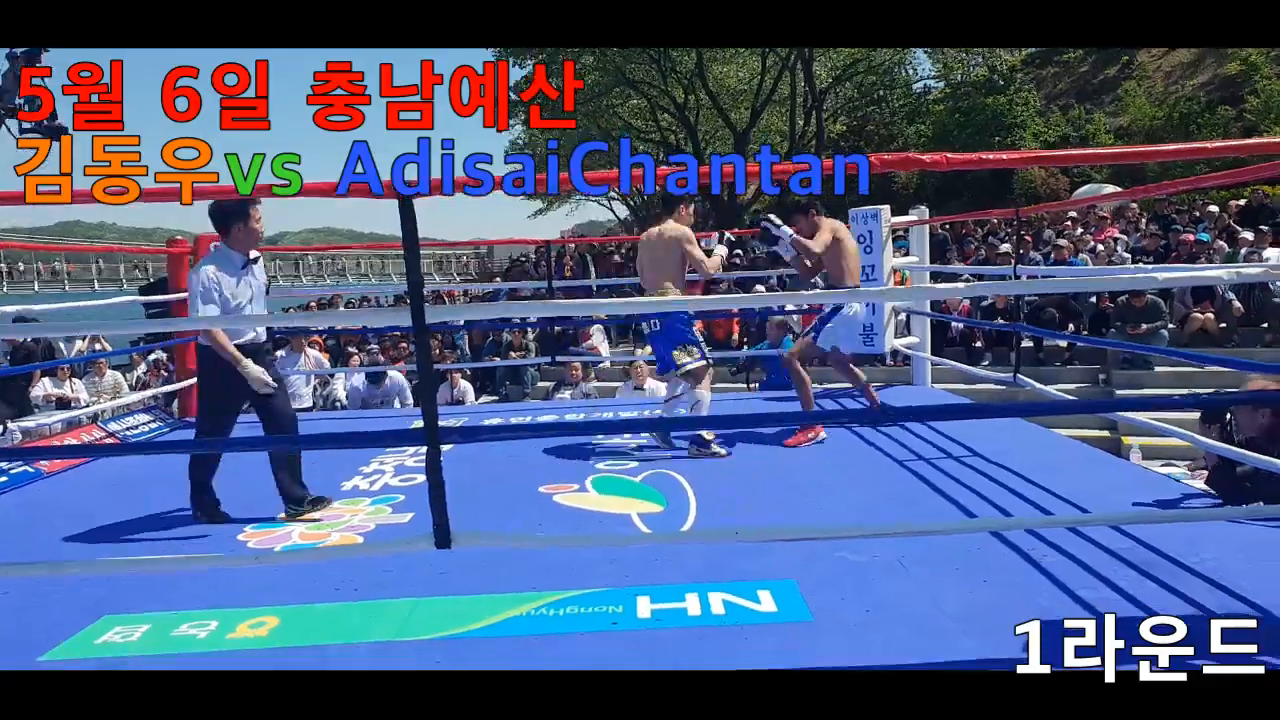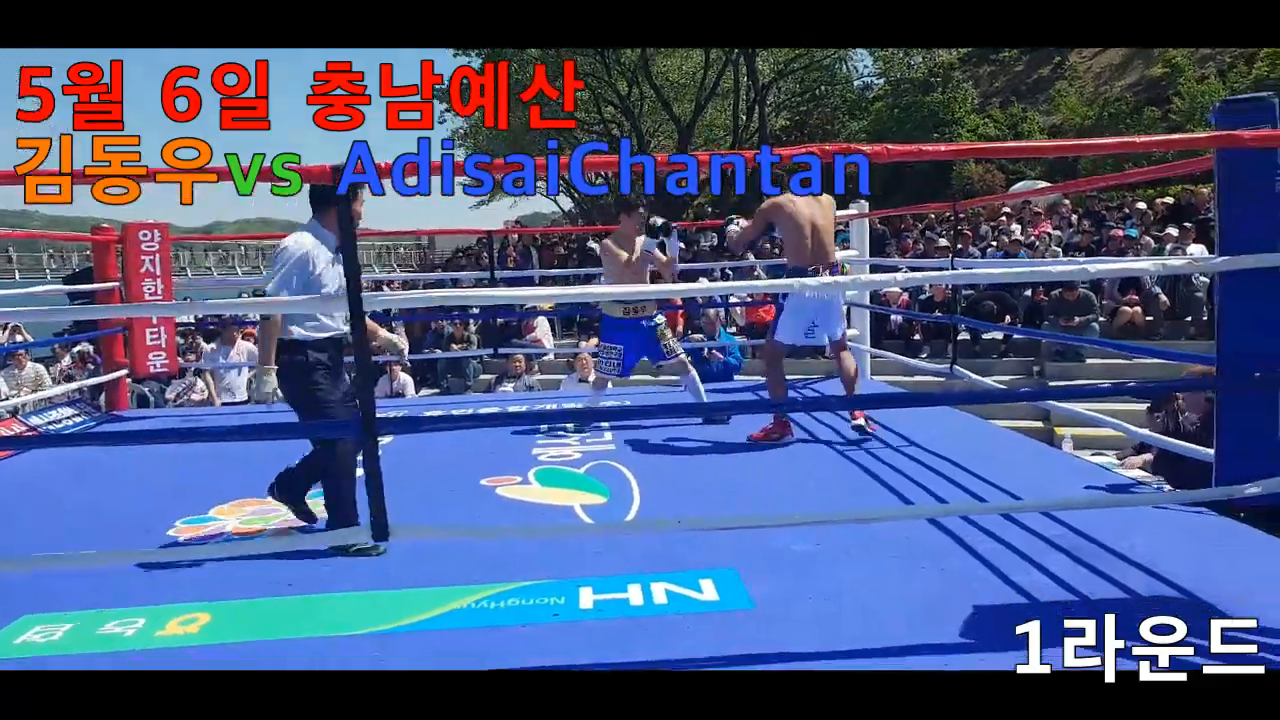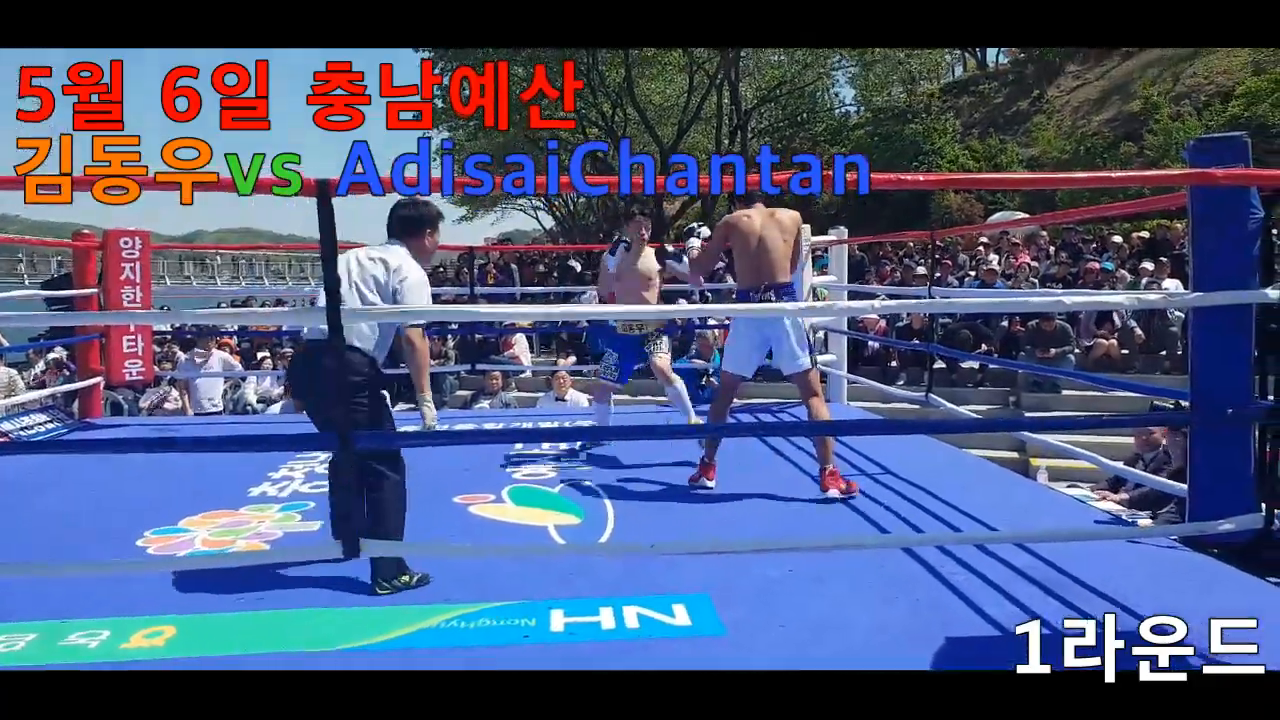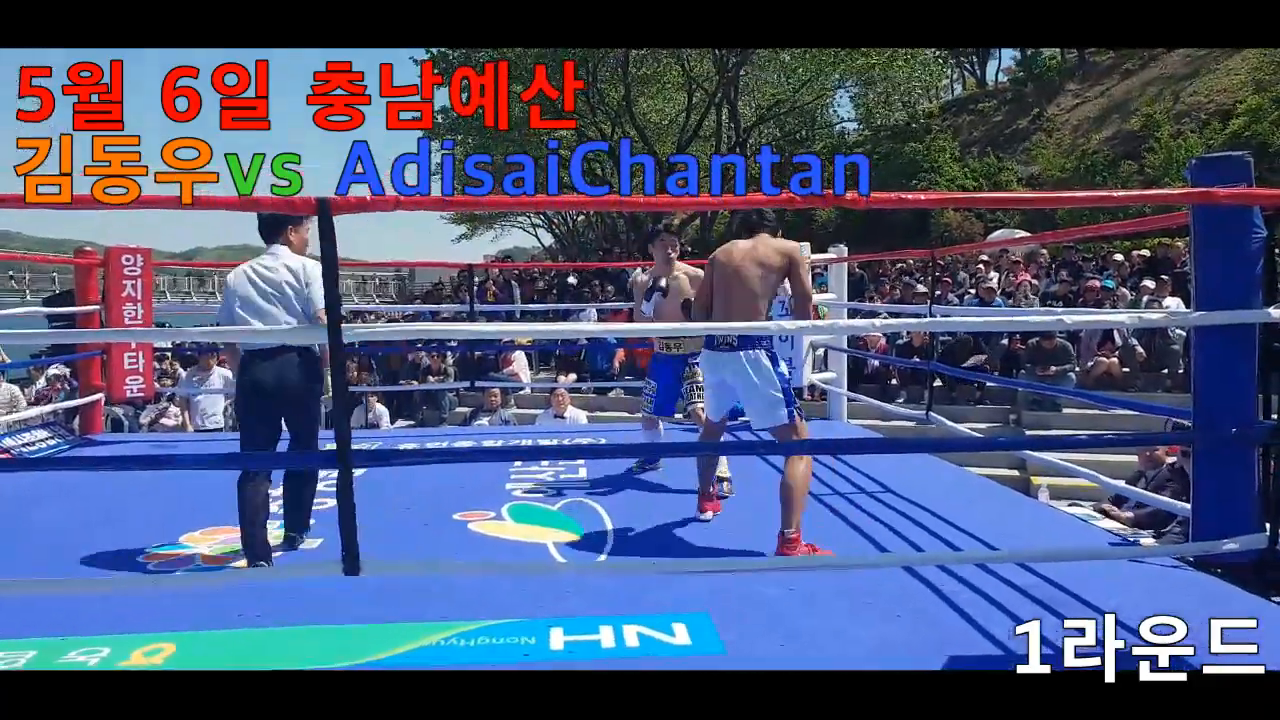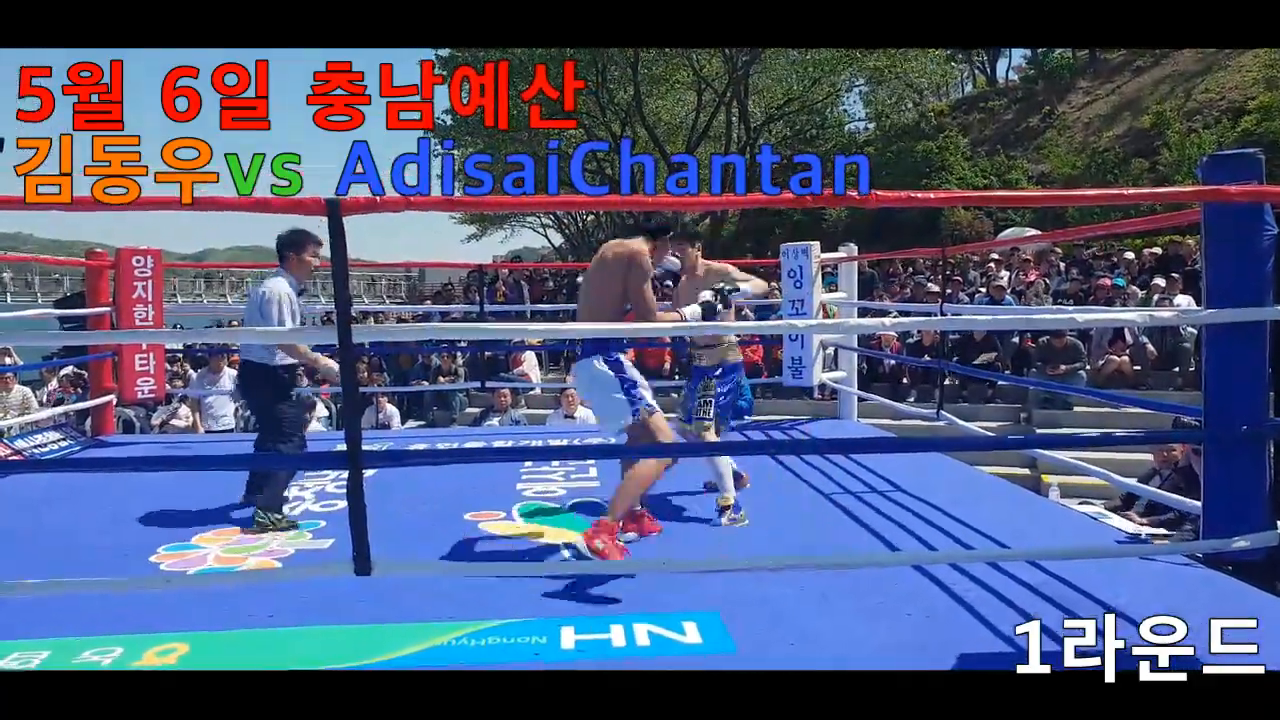
dt=0.7s
person 1, frame 1
left shoulder: (255, 261)
right shoulder: (208, 273)
right elbow: (208, 328)
right wrist: (244, 366)
left hip: (258, 354)
right hip: (223, 362)
left knee: (284, 422)
right knee: (213, 435)
left ankle: (296, 498)
right ankle: (203, 502)
person 1, frame 2
left shoulder: (336, 250)
right shoulder: (298, 249)
right elbow: (273, 310)
left wrist: (383, 336)
right wrist: (266, 370)
left hip: (327, 356)
right hip: (304, 361)
left knee: (342, 438)
right knee: (341, 441)
left ankle: (290, 486)
right ankle: (345, 531)
person 1, frame 3
left shoulder: (352, 258)
right shoulder: (410, 270)
right elbow: (413, 336)
right wrist: (425, 399)
left hip: (308, 361)
right hip: (349, 368)
left knee: (349, 452)
right knee: (385, 468)
left ankle: (348, 536)
right ankle: (389, 572)
person 1, frame 4
left shoulder: (238, 276)
right shoulder: (308, 268)
right elbow: (321, 322)
left wrist: (240, 374)
right wrist: (329, 371)
left hip: (254, 370)
right hip: (298, 367)
left knee: (255, 464)
right knee: (304, 452)
left ankle: (258, 552)
right ankle: (294, 531)
person 1, frame 5
left shoulder: (267, 287)
right shoulder: (280, 291)
right elbow: (284, 340)
left wrist: (311, 359)
right wrist: (320, 363)
left hip: (254, 373)
right hip: (269, 377)
left knee: (272, 434)
right knee: (291, 442)
left ankle: (259, 494)
right ankle: (267, 509)
person 2, frame 1
left shoulder: (828, 225)
right shoulder: (834, 234)
left elbow: (815, 251)
right elbow: (808, 273)
left wrist: (785, 231)
right wrist: (786, 248)
left hip: (842, 304)
right hip: (853, 304)
left knee: (793, 359)
right knee: (839, 362)
left ankle: (812, 427)
right ankle: (877, 406)
person 2, frame 2
left shoulder: (772, 206)
right shoulder: (826, 200)
left elbow: (736, 245)
left wrist: (732, 227)
right hip: (832, 283)
left knee: (773, 356)
right knee: (841, 350)
left ankle: (781, 426)
right ankle: (856, 413)
person 2, frame 3
left shoulder: (731, 222)
right shoulder: (792, 218)
left elbow: (698, 270)
right hip: (784, 306)
left knee: (724, 392)
right knee: (812, 393)
left ankle: (707, 468)
right ankle: (830, 475)
person 2, frame 4
left shoulder: (720, 254)
right shoulder: (788, 250)
left elbow: (698, 314)
right elbow: (804, 313)
left hip: (713, 351)
right hip: (752, 351)
left knee: (713, 428)
left ankle: (706, 500)
right ankle: (790, 542)
person 2, frame 5
left shoulder: (610, 251)
right shoulder: (637, 251)
right elbow: (650, 321)
left wrist: (660, 267)
right wrist: (694, 312)
left hip: (591, 358)
right hip: (605, 359)
left knee: (641, 436)
right knee: (663, 447)
left ankle: (632, 517)
right ankle: (604, 532)
person 3, frame 1
left shoulder: (647, 238)
right shoulder: (681, 232)
right elbow: (707, 271)
right wrist: (720, 250)
left hip: (654, 312)
right hip: (673, 310)
left knee: (682, 373)
right knee: (701, 372)
left ankle: (665, 428)
right ankle: (700, 439)
person 3, frame 2
left shoulder: (648, 240)
right shoulder: (608, 246)
left elbow: (669, 276)
right elbow: (631, 275)
left wrist: (673, 242)
right wrist: (649, 245)
left hip: (649, 315)
right hip: (617, 320)
left knee: (681, 362)
right knee: (604, 377)
person 3, frame 3
left shoulder: (658, 256)
right shoulder: (612, 255)
right elbow: (604, 292)
left wrist: (678, 261)
right wrist: (614, 257)
left hip: (653, 330)
right hip: (622, 333)
left knee: (662, 369)
right knee: (602, 388)
left ankle: (693, 422)
person 3, frame 4
left shoulder: (695, 276)
right shoulder: (641, 282)
right elbow: (641, 324)
right wrist: (649, 299)
left hip: (692, 354)
right hip: (662, 355)
left knee: (699, 412)
right knee: (650, 415)
left ankle: (722, 473)
right ankle: (653, 456)
person 3, frame 5
left shoulder: (718, 273)
right shoulder: (681, 285)
left elbow: (761, 286)
left wrist: (735, 289)
left hip: (723, 362)
right hip: (701, 363)
left knee: (704, 429)
right knee: (687, 427)
left ankle: (730, 505)
right ankle: (730, 473)
